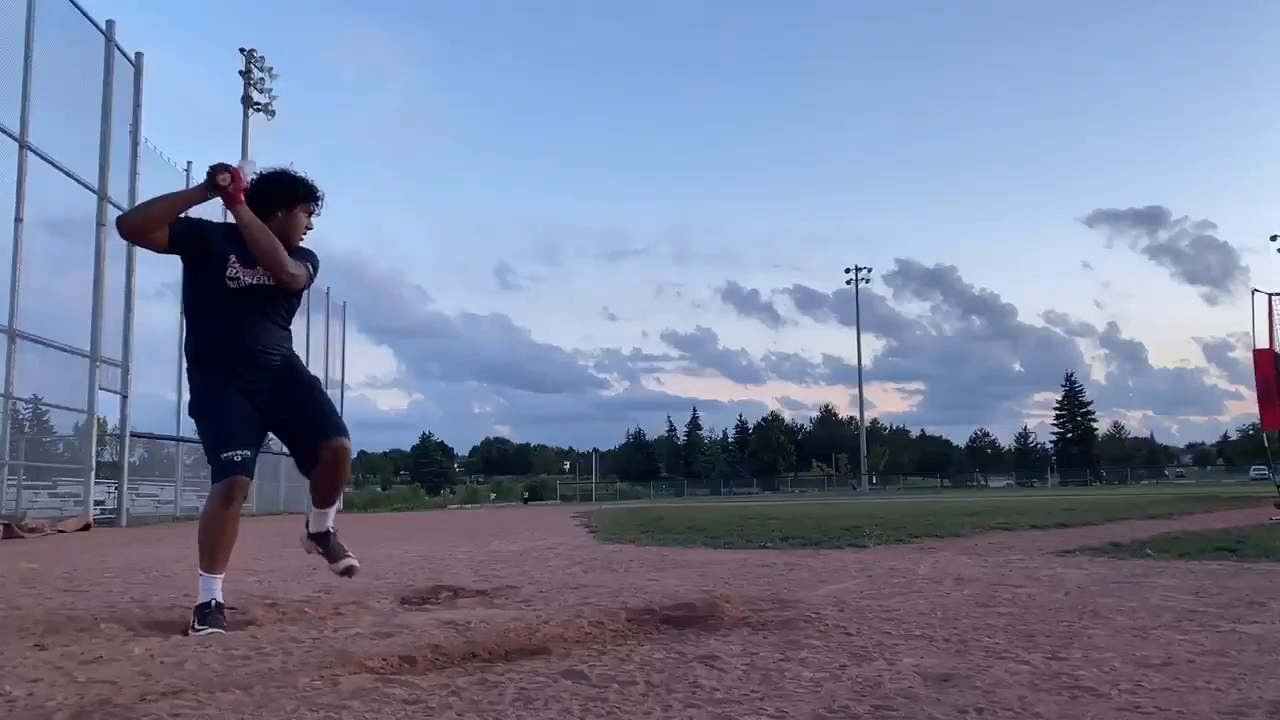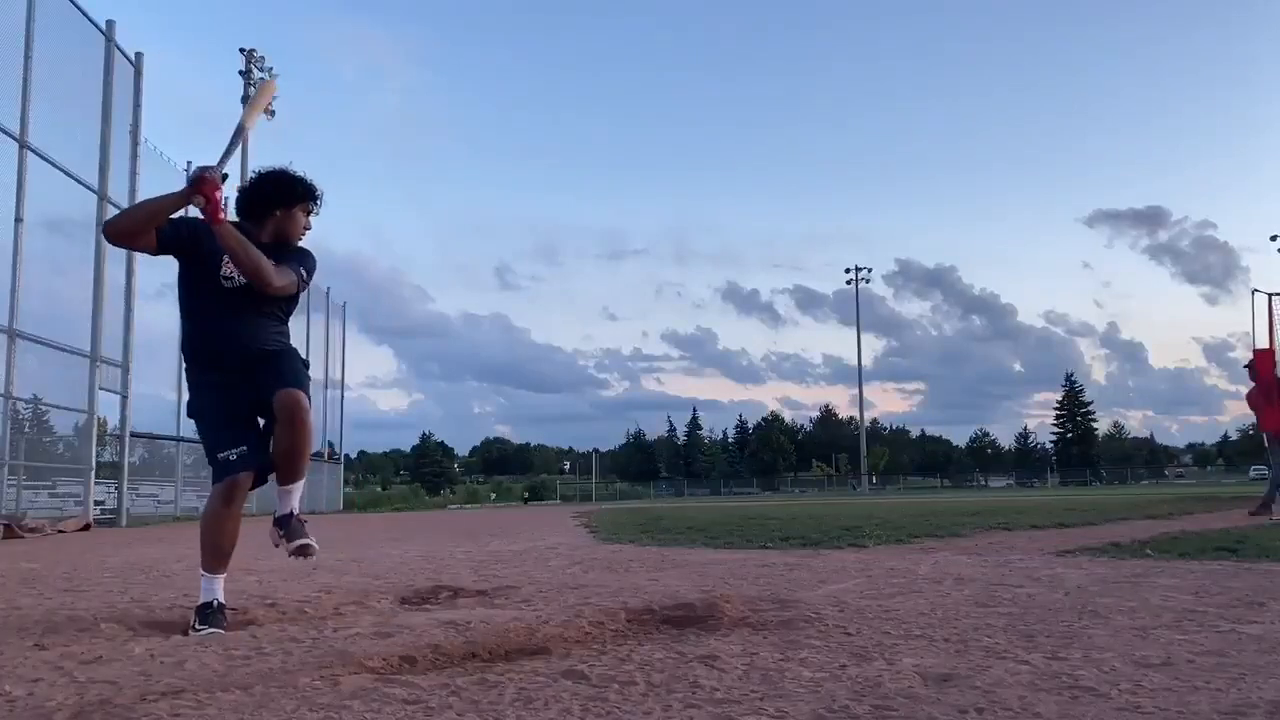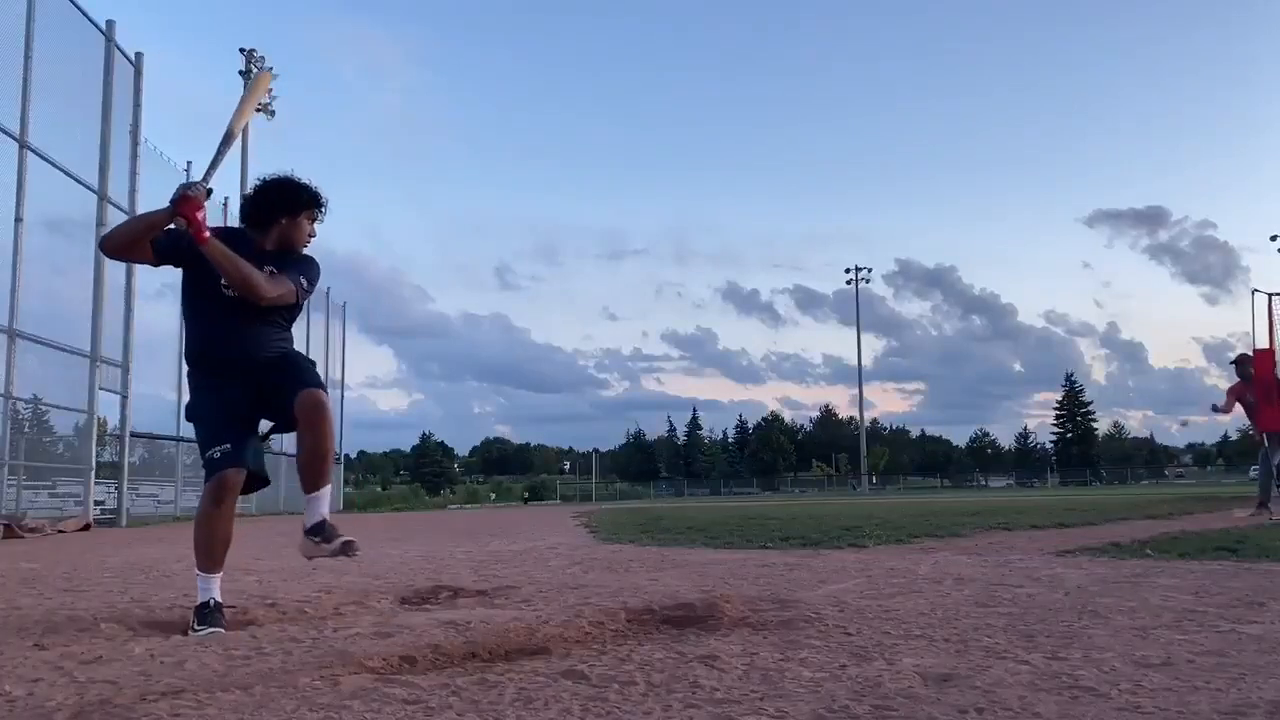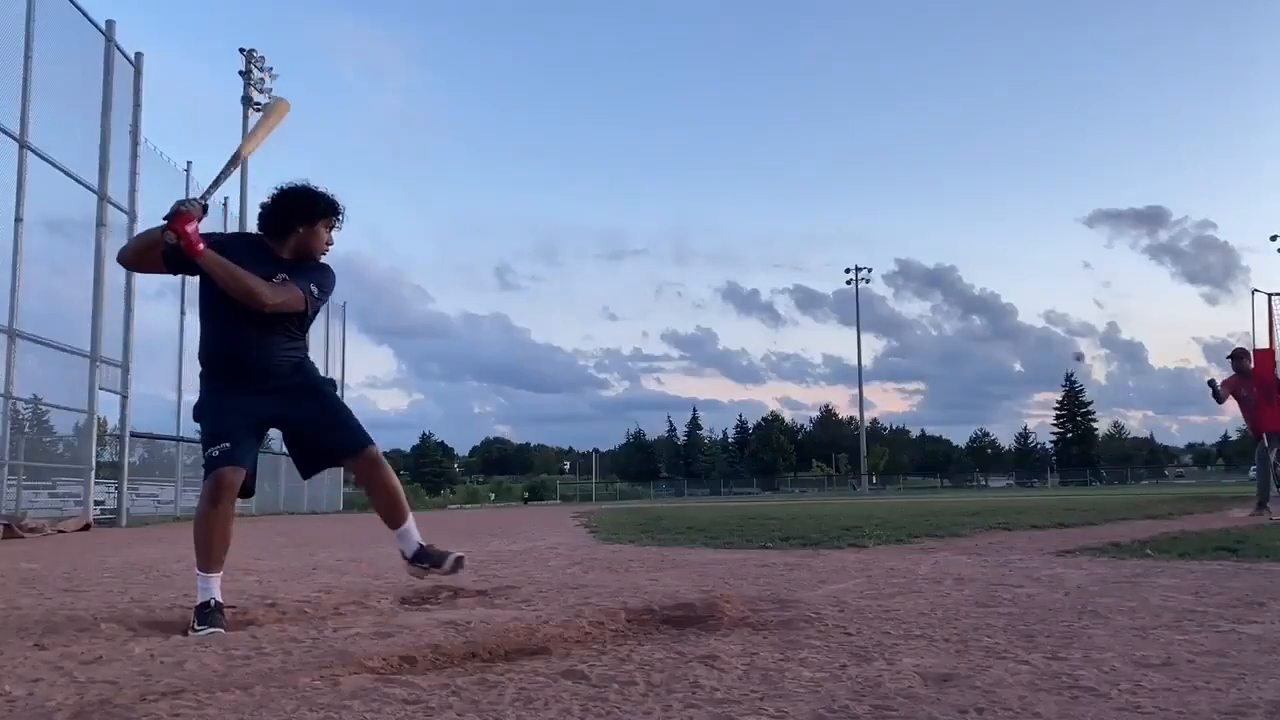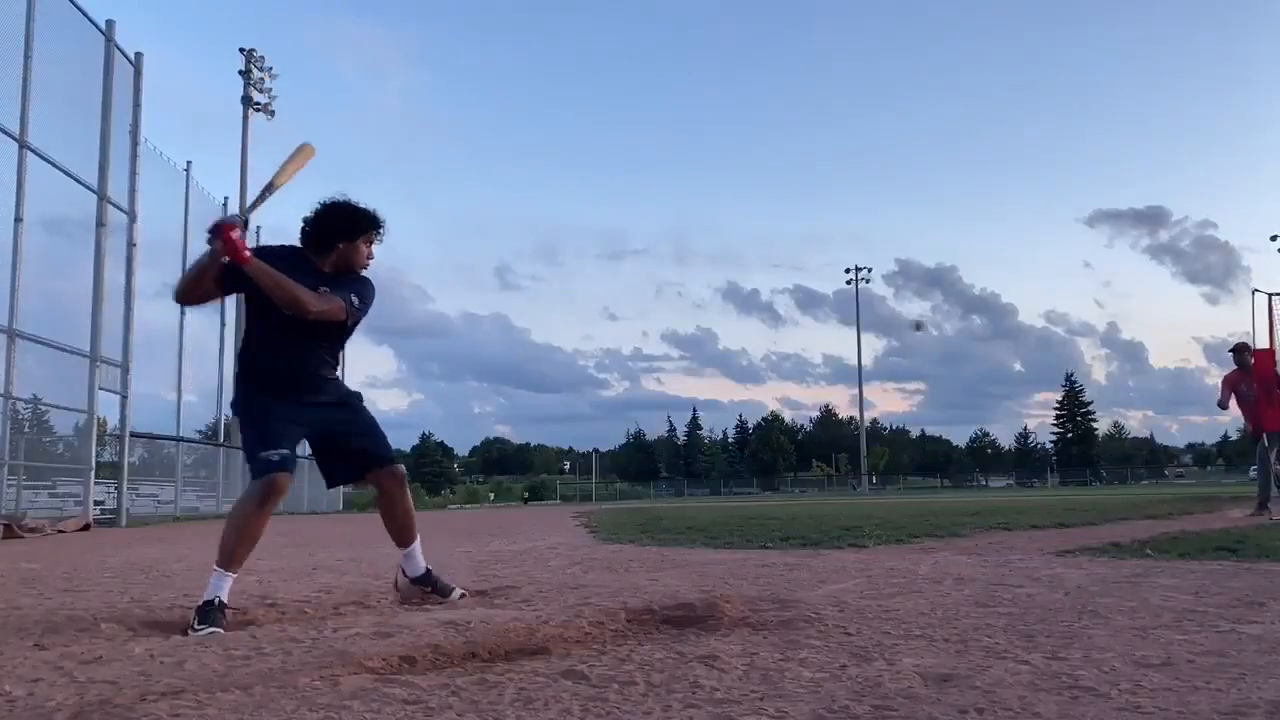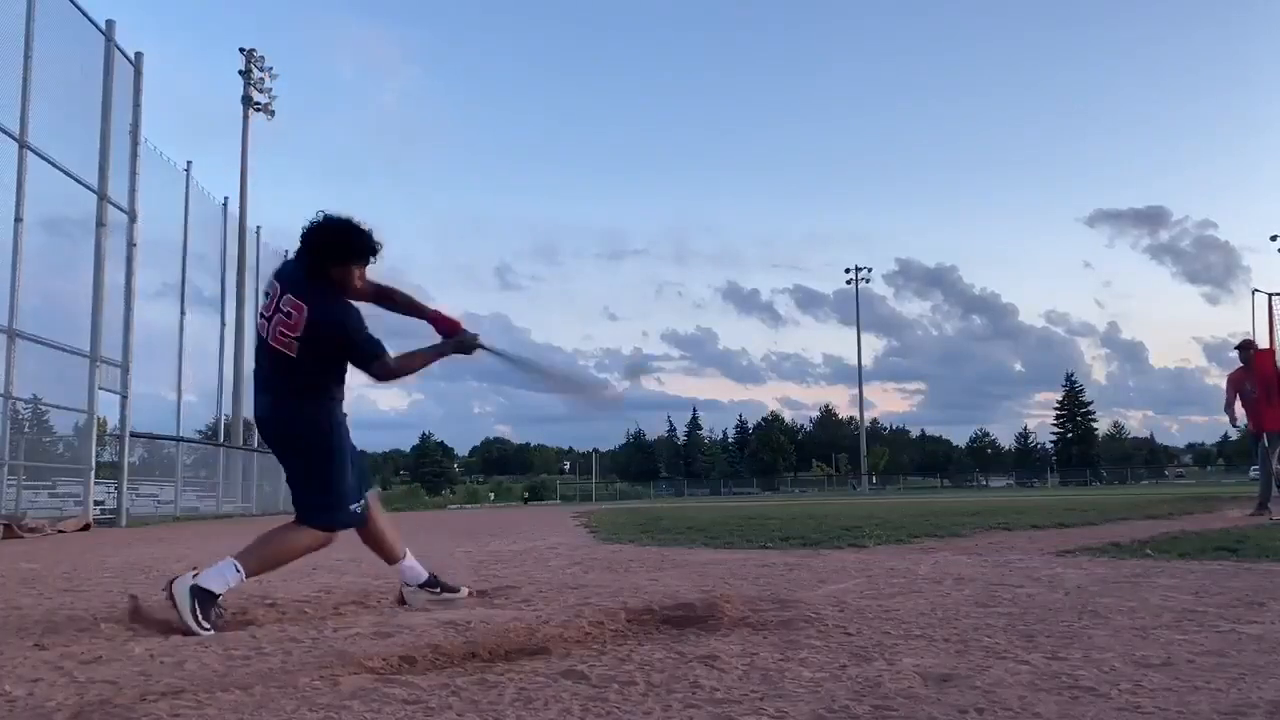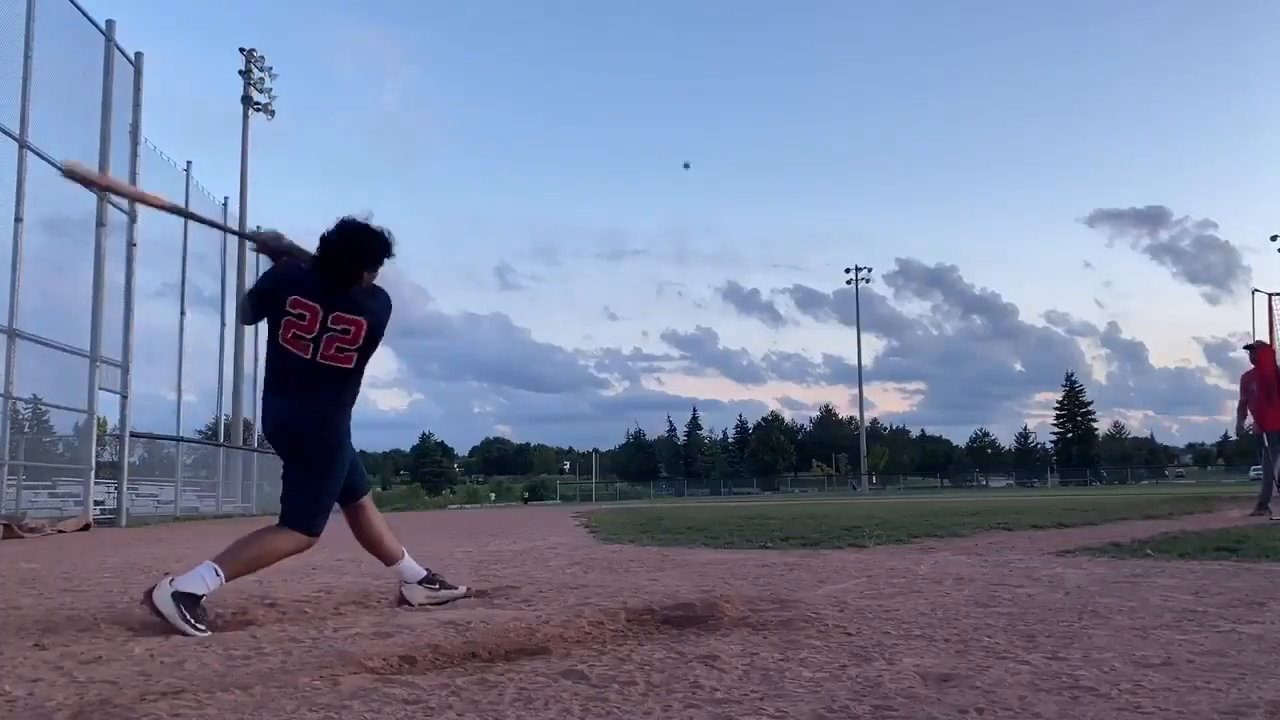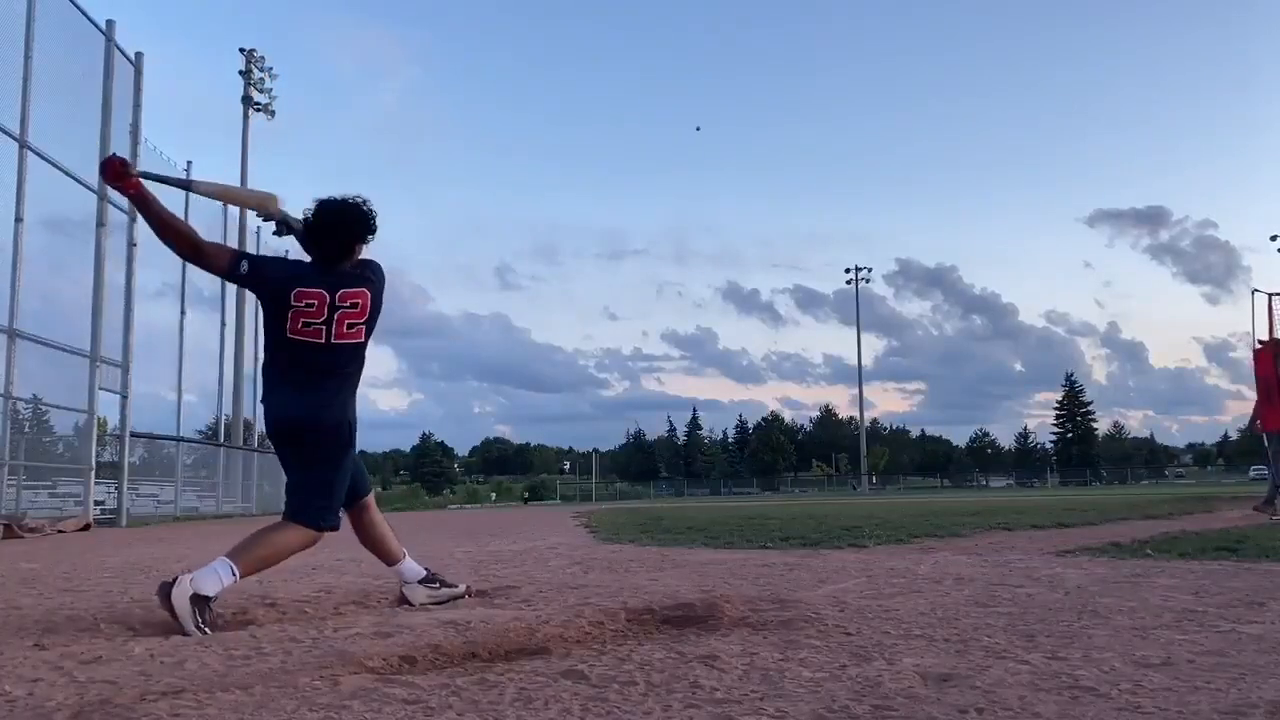
dt=0.2s
person 1, frame 1
left shoulder: (301, 260)
right shoulder: (206, 237)
left elbow: (284, 273)
right elbow: (130, 226)
left wrist: (237, 203)
right wrist: (202, 191)
left hip: (281, 374)
right hip: (220, 383)
left knee: (336, 447)
right knee: (233, 482)
left ankle: (320, 530)
right ankle: (209, 599)
person 1, frame 2
left shoulder: (299, 260)
right shoulder: (198, 236)
left elbow: (270, 281)
right elbow: (116, 231)
left wrist: (216, 216)
right wrist: (187, 196)
left hip: (270, 362)
right hip: (215, 377)
left knee: (293, 403)
right knee: (234, 480)
left ankle: (287, 513)
right ankle: (210, 599)
person 1, frame 3
left shoulder: (304, 267)
right shoulder: (201, 242)
left elbow: (264, 293)
right elbow: (113, 246)
left wrist: (201, 234)
right wrist: (173, 212)
left hip: (275, 369)
right hip: (217, 382)
left knee: (314, 402)
right knee: (226, 480)
left ankle: (317, 524)
right ankle: (208, 600)
person 1, frame 4
left shoulder: (318, 275)
right shoulder: (225, 245)
left elbow: (266, 299)
right elbow: (130, 258)
left wrist: (196, 248)
right wrist: (172, 228)
left hip: (295, 382)
right hip: (230, 389)
left knee: (367, 458)
right knee: (223, 480)
left ankle: (413, 549)
right ankle: (208, 600)
person 1, frame 5
left shoulder: (358, 288)
right shoulder: (270, 261)
left elbow: (310, 306)
right elbow: (185, 295)
left wrist: (242, 257)
right wrist: (221, 252)
left hip: (327, 397)
right hip: (268, 398)
left knee: (391, 475)
right knee: (272, 484)
left ankle: (415, 573)
right ankle: (215, 597)
person 1, frame 6
left shoulder: (294, 271)
right shoulder: (329, 311)
left elbow: (369, 290)
right elbow: (386, 371)
left wrist: (435, 317)
right wrist: (447, 347)
left hip: (284, 409)
right hip: (307, 419)
left knee: (360, 500)
right knee: (322, 524)
left ankle: (416, 579)
right ankle: (204, 586)
person 1, frame 7
left shoulder: (285, 279)
right shoulder: (376, 302)
left elbow: (247, 313)
left wrist: (281, 251)
right wrist: (287, 250)
left hip: (280, 415)
right hip: (322, 425)
left knee: (358, 497)
right knee: (301, 528)
left ankle: (417, 580)
right ankle: (185, 587)
person 1, frame 8
left shoulder: (279, 274)
right shoulder: (371, 278)
left elbow: (197, 250)
left wrist: (133, 189)
right wrist: (289, 222)
left hip: (283, 414)
right hip: (329, 420)
left knee: (360, 498)
right knee: (307, 523)
left ankle: (415, 579)
right ankle: (195, 587)
